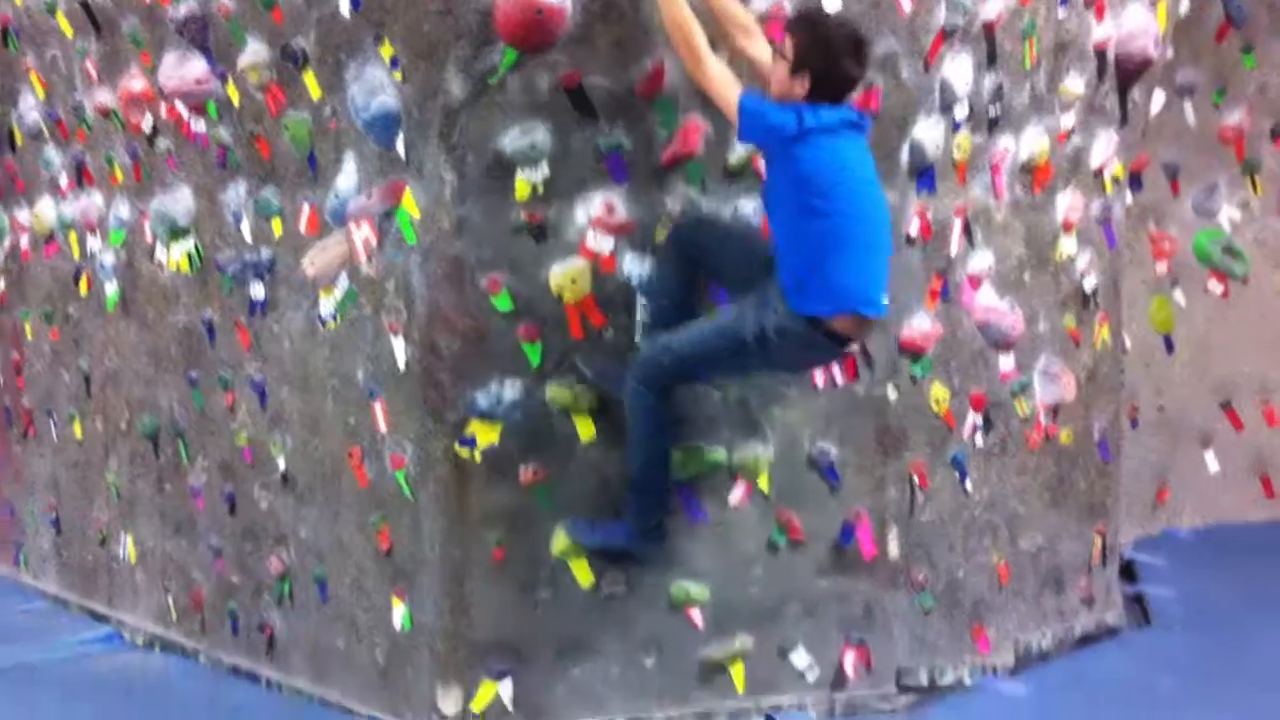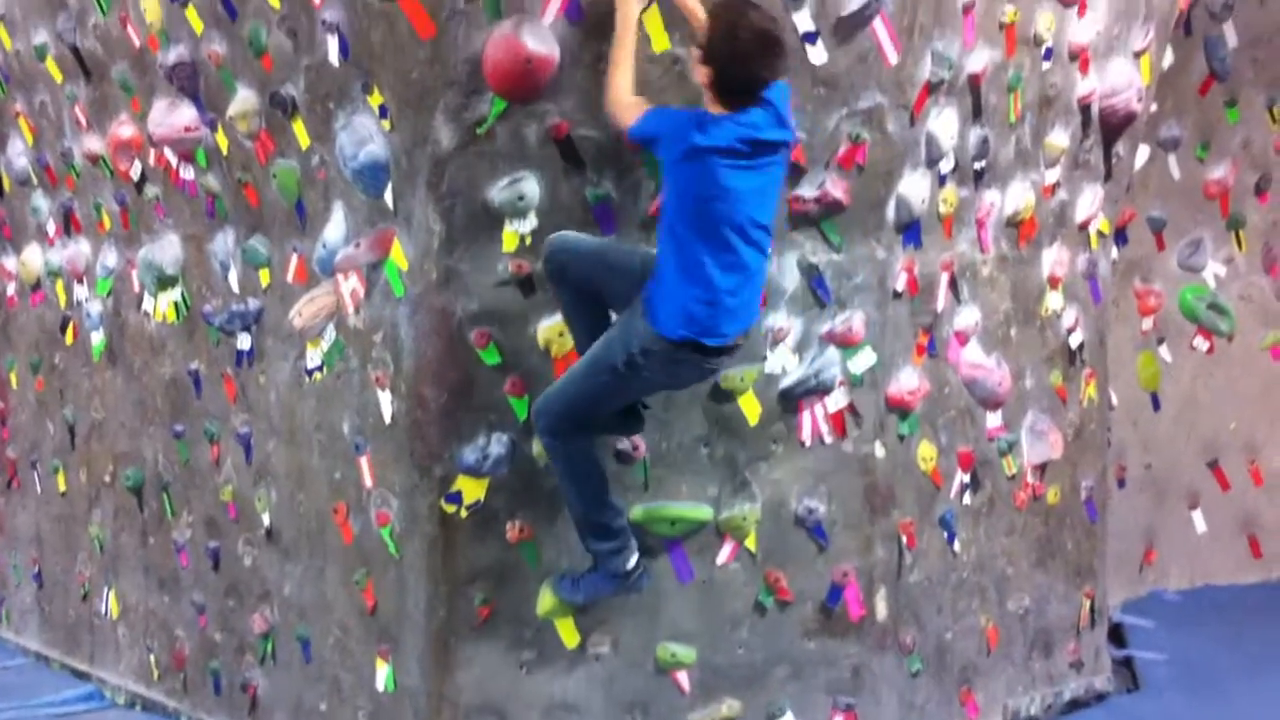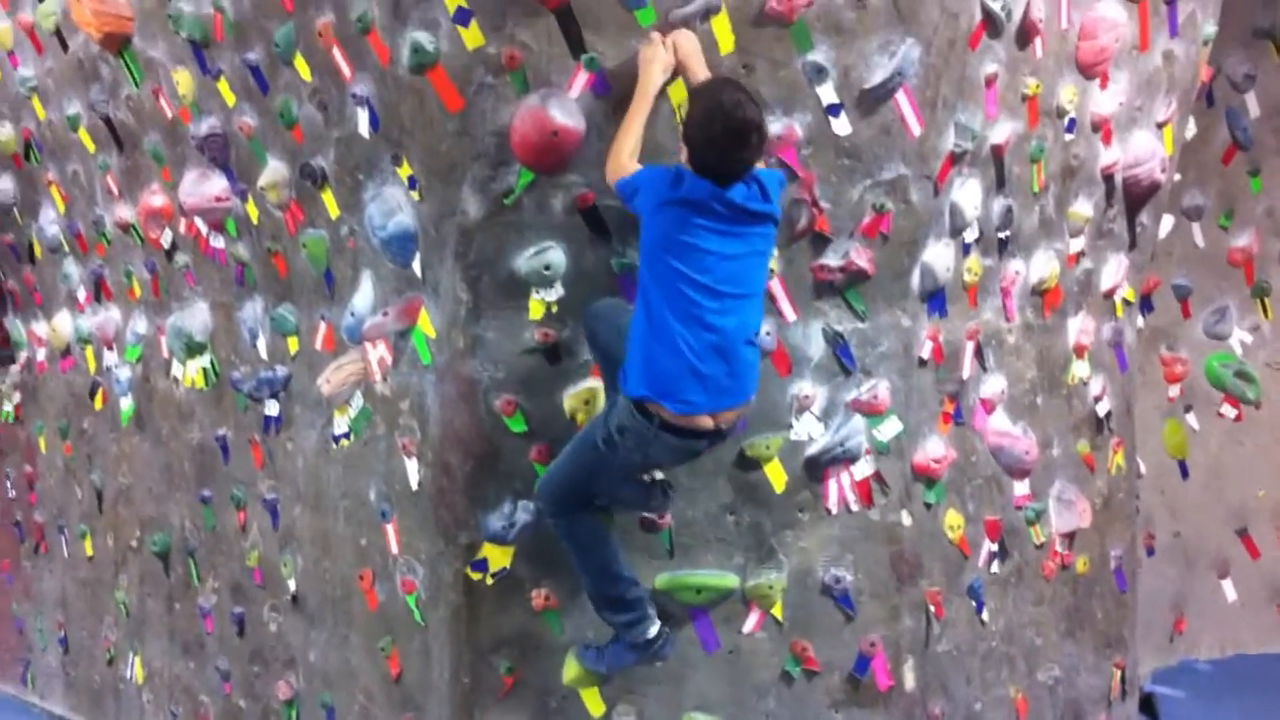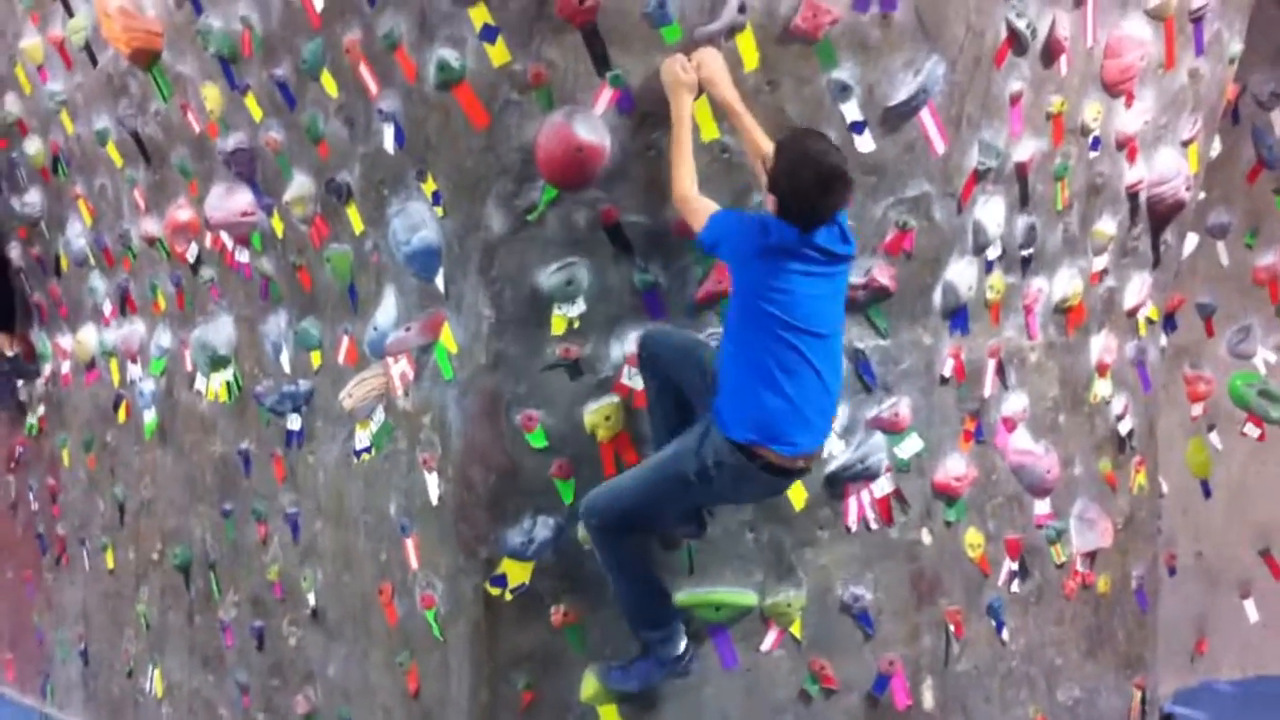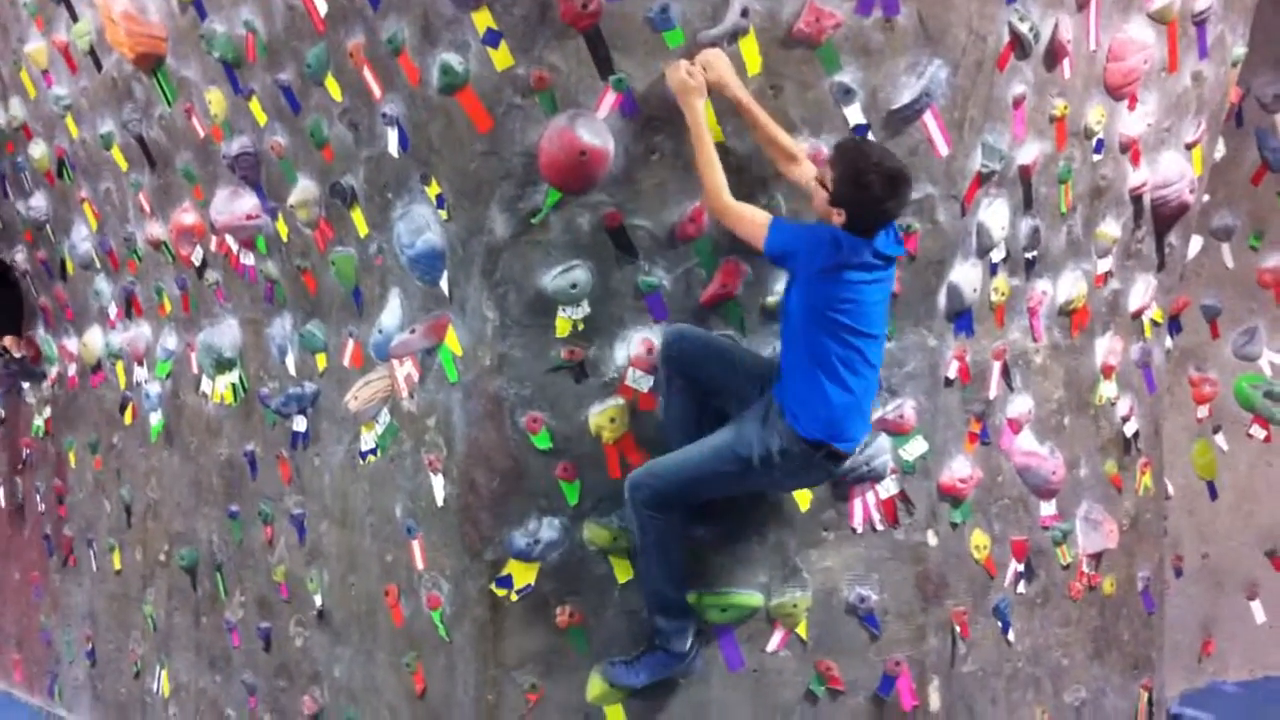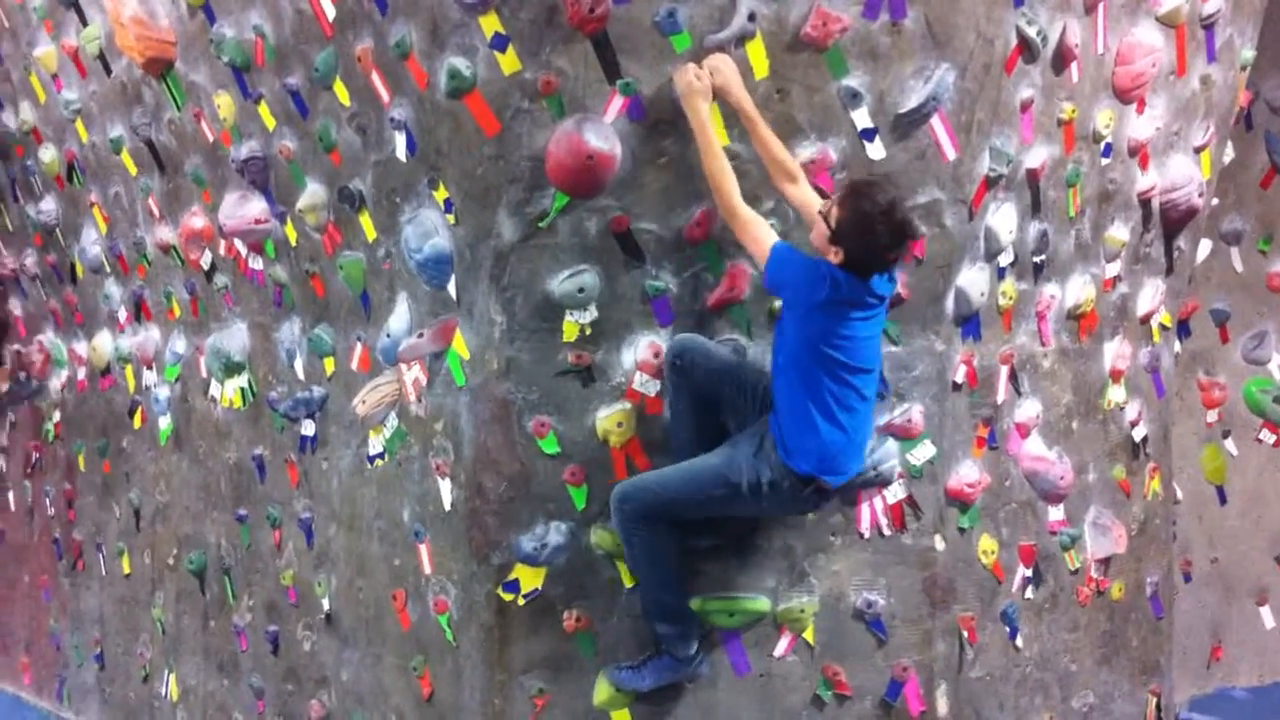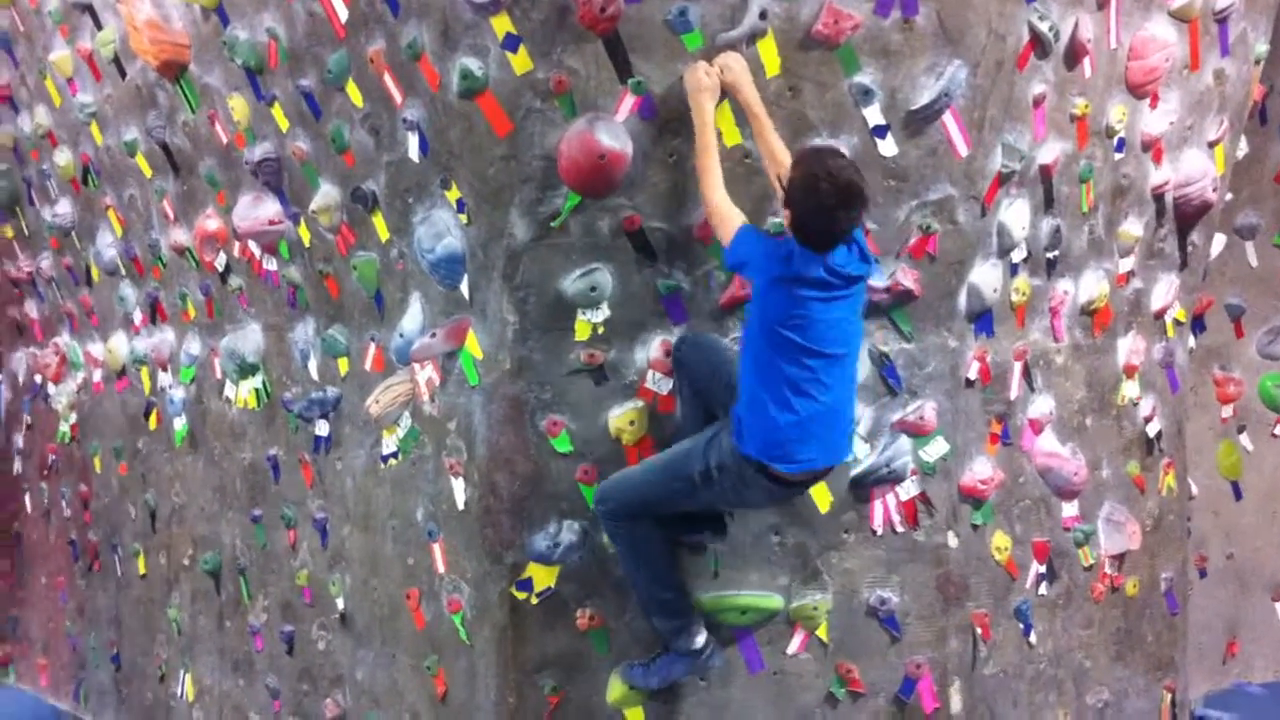
dt=0.5s
person 1, frame 1
left shoulder: (794, 129)
right shoulder: (834, 116)
left elbow: (701, 62)
left hip: (810, 325)
right hip: (808, 288)
left knee: (648, 372)
right knee: (688, 233)
left ankle: (643, 522)
right ankle: (638, 375)
person 1, frame 2
left shoulder: (691, 136)
right shoulder: (775, 114)
left elbow: (619, 100)
right elbow: (734, 57)
left hip: (677, 336)
right hip: (711, 309)
left knee: (554, 419)
right knee: (563, 253)
left ankle: (617, 561)
right ankle: (613, 398)
person 1, frame 3
left shoulder: (669, 194)
right shoulder: (765, 196)
left elbow: (618, 164)
right elbow: (736, 147)
left wrist: (651, 79)
right wrist: (696, 68)
left hip: (662, 417)
right hip: (729, 414)
left knee: (559, 498)
right knee: (605, 317)
left ankle: (639, 629)
right ankle: (638, 480)
person 1, frame 4
left shoulder: (757, 239)
right shoulder: (837, 233)
left elbow: (685, 197)
right elbow: (791, 173)
left wrist: (682, 101)
right wrist: (726, 93)
left hip: (750, 454)
right hip: (800, 441)
left knee: (601, 515)
right knee: (657, 345)
left ankle: (666, 646)
right ankle: (679, 502)
person 1, frame 5
left shoulder: (829, 248)
right shoulder: (876, 232)
left elbow: (721, 206)
right elbow: (793, 161)
left wrist: (693, 104)
right wrist: (735, 91)
left hip: (807, 439)
right hip: (798, 399)
left knee: (644, 490)
right knee: (679, 344)
left ankle: (674, 643)
right ankle: (692, 485)
person 1, frame 6
left shoulder: (822, 285)
right shoulder: (867, 266)
left elbow: (734, 210)
right elbow: (791, 181)
left wrist: (698, 108)
right wrist: (739, 98)
left hip: (797, 469)
right hip: (796, 424)
left knee: (631, 502)
right knee: (686, 354)
left ankle: (679, 648)
right ankle: (694, 499)
person 1, frame 7
left shoulder: (777, 264)
right shoulder: (855, 249)
left elbow: (714, 198)
right elbow: (796, 182)
left wrist: (703, 105)
right wrist: (748, 95)
left hip: (767, 465)
right hip: (824, 453)
left knee: (615, 504)
right knee: (692, 348)
left ankle: (687, 643)
right ankle: (699, 506)
